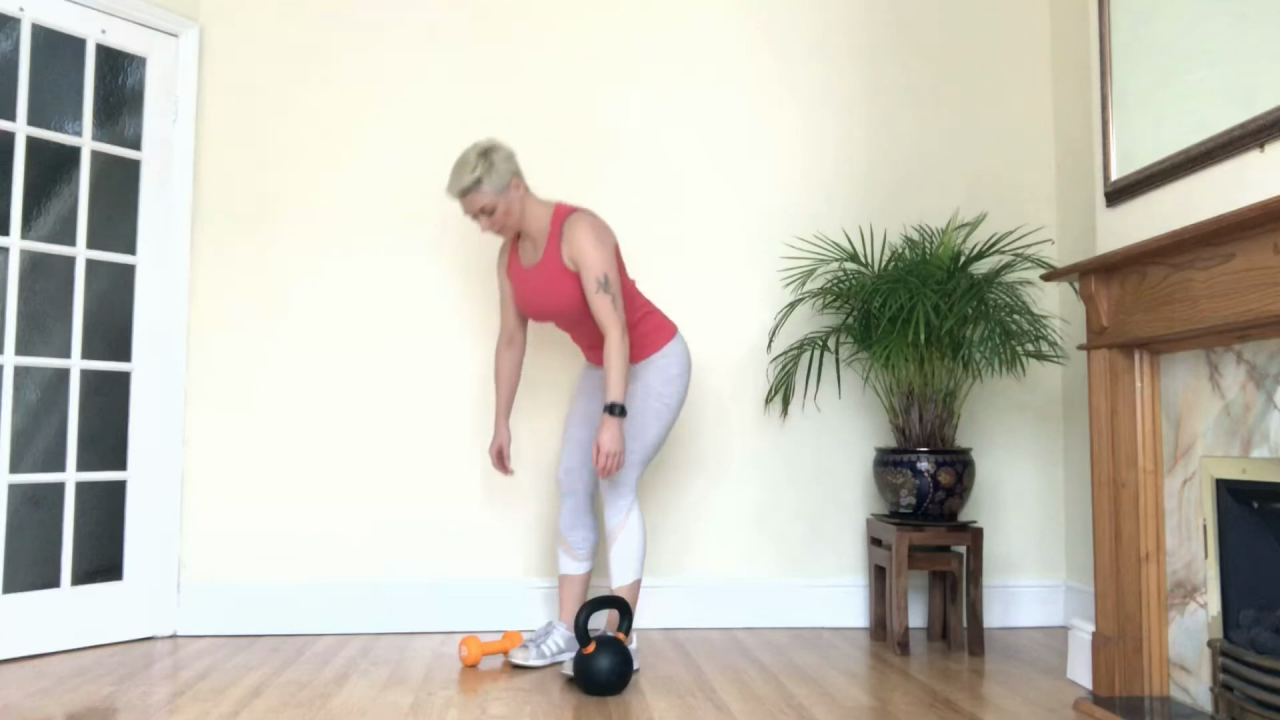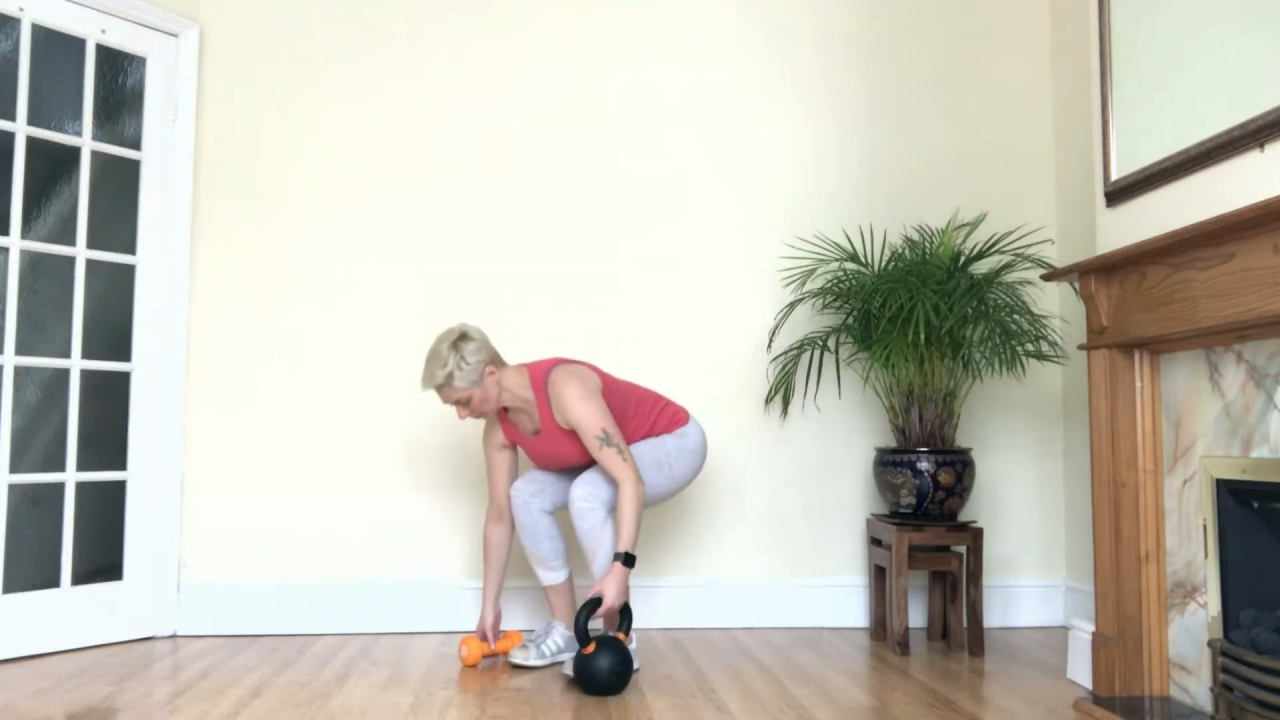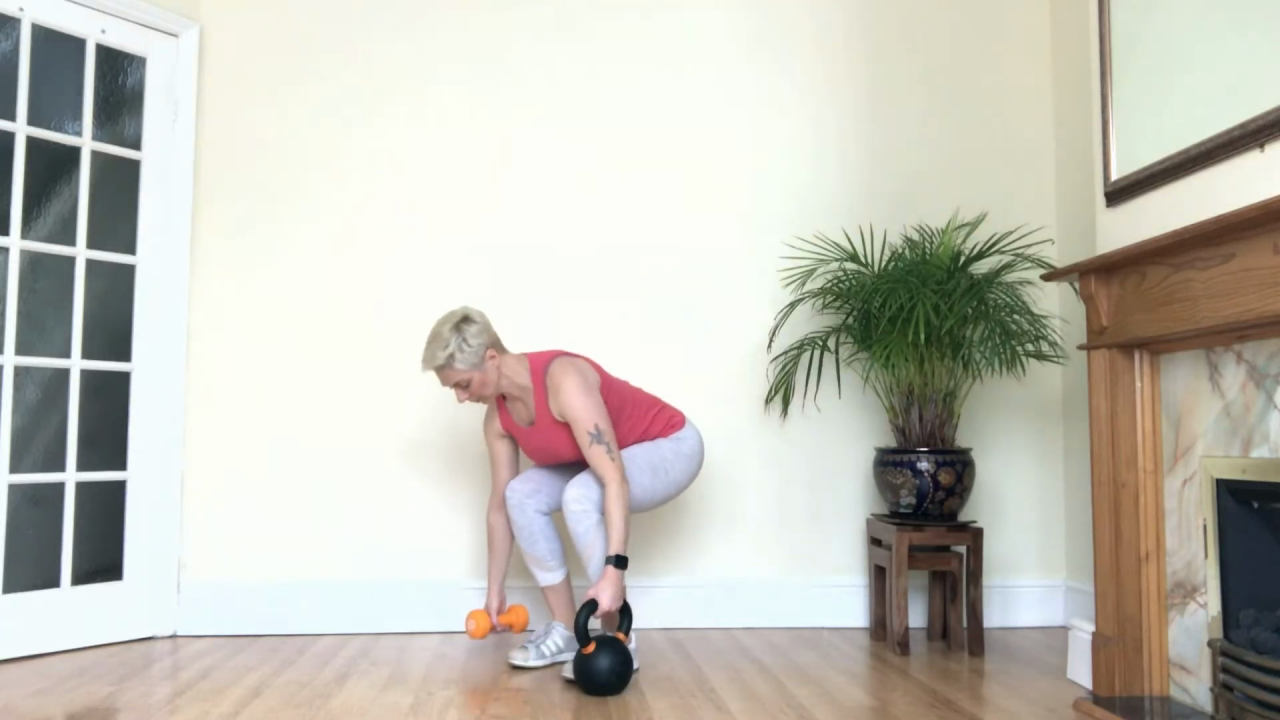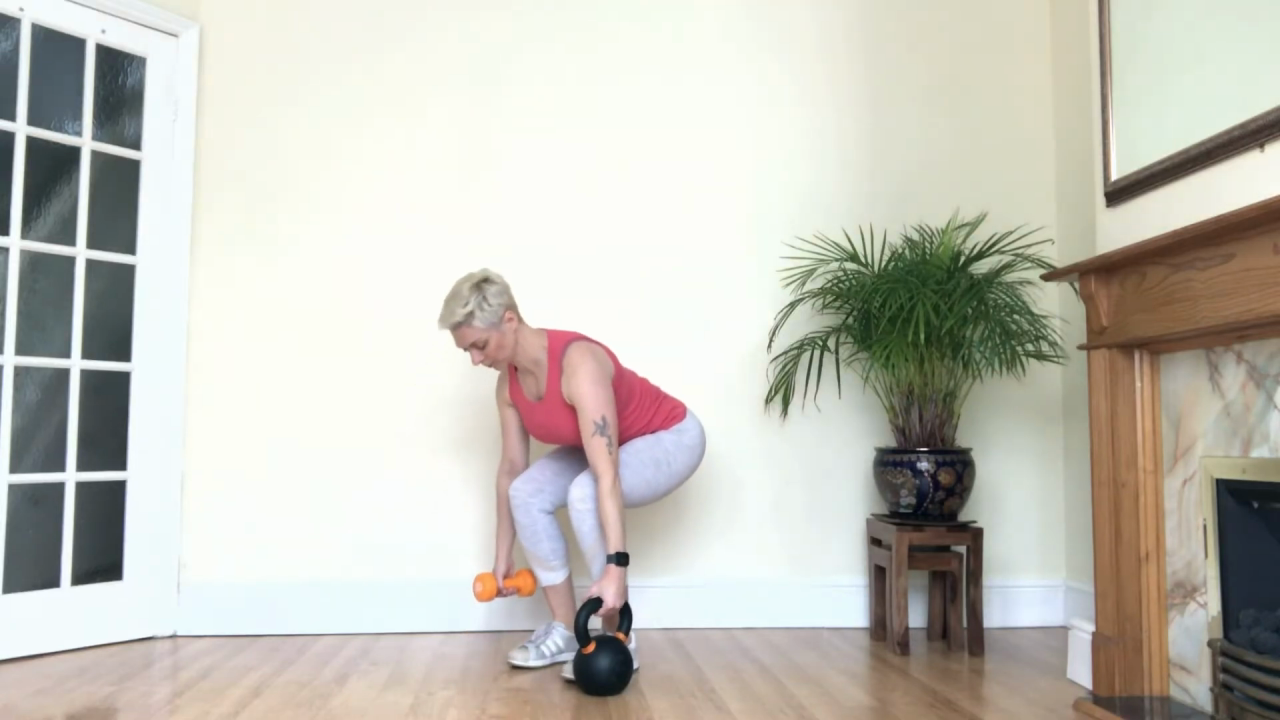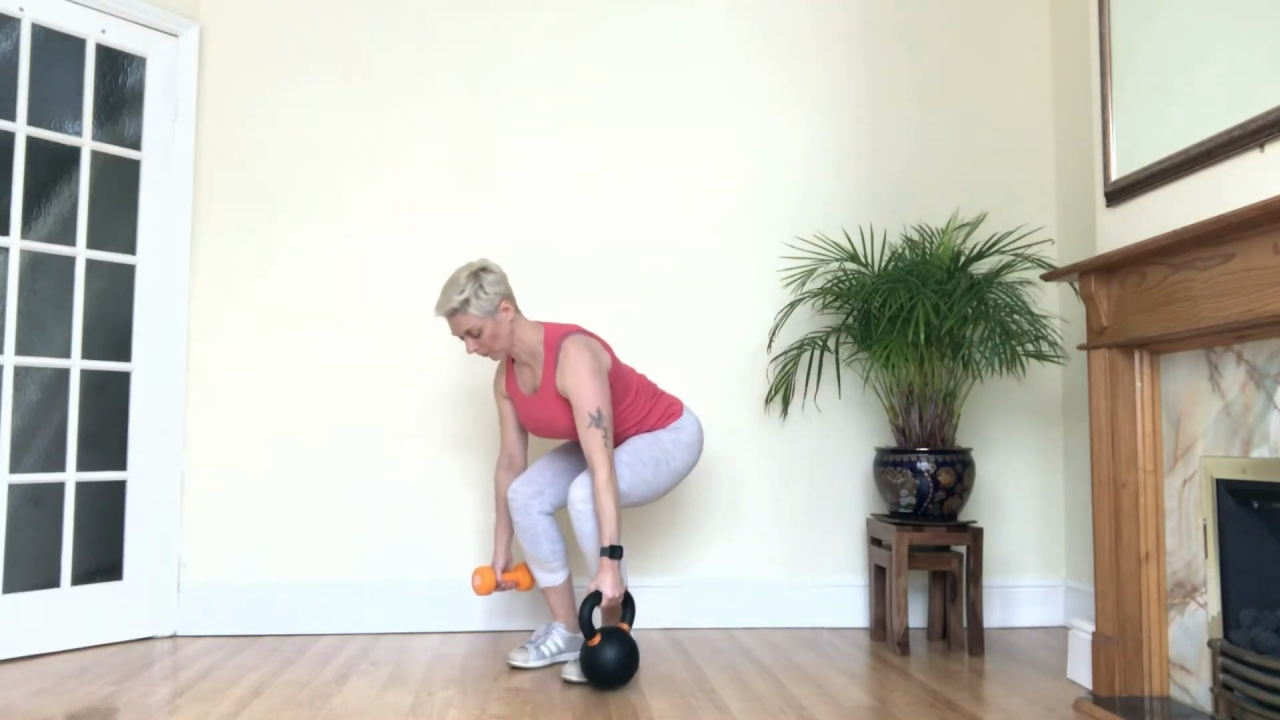
dt=1s
person 1, frame 1
left shoulder: (579, 231)
right shoulder: (510, 256)
left elbow: (617, 329)
right elbow: (511, 340)
left wrist: (615, 417)
right wrist: (501, 422)
left hip: (656, 360)
right hip: (602, 366)
left knee: (615, 483)
right knee: (573, 482)
left ankle: (620, 639)
right ankle: (568, 630)
person 1, frame 2
left shoulder: (564, 388)
right shoulder: (499, 427)
left elbow: (630, 479)
right elbow: (499, 514)
left wrist: (620, 567)
right wrist: (489, 605)
left hip: (673, 442)
right hip: (611, 452)
left knee: (587, 494)
right knee: (526, 495)
right ankle: (565, 630)
person 1, frame 3
left shoulder: (563, 380)
right shoulder: (498, 415)
left elbow: (615, 481)
right elbow: (501, 502)
left wrist: (614, 571)
right wrist: (495, 591)
left hip: (670, 447)
right hip: (604, 454)
left knee: (581, 496)
right knee: (523, 494)
right ankle: (565, 631)
person 1, frame 4
left shoulder: (577, 363)
right shoulder: (509, 382)
left elbow: (607, 477)
right elbow: (511, 470)
left wrist: (615, 569)
right wrist: (502, 557)
left hip: (670, 438)
right hip: (608, 444)
left knee: (584, 494)
right knee: (528, 492)
right ankle: (565, 632)
person 1, frame 5
left shoulder: (572, 355)
right shoulder: (506, 376)
left elbow: (602, 470)
right elbow: (510, 464)
left wrist: (610, 563)
right wrist: (501, 550)
left hip: (668, 436)
right hip: (609, 440)
left knee: (585, 495)
right knee: (526, 495)
right ankle: (565, 632)
